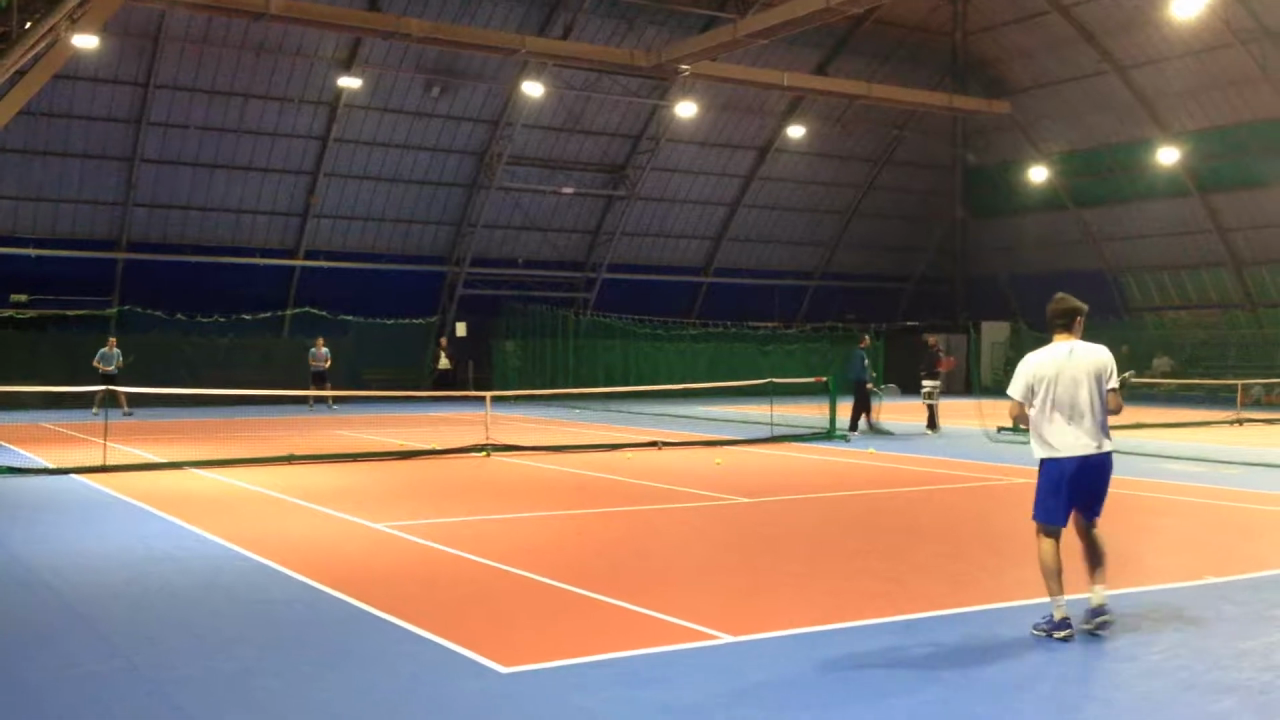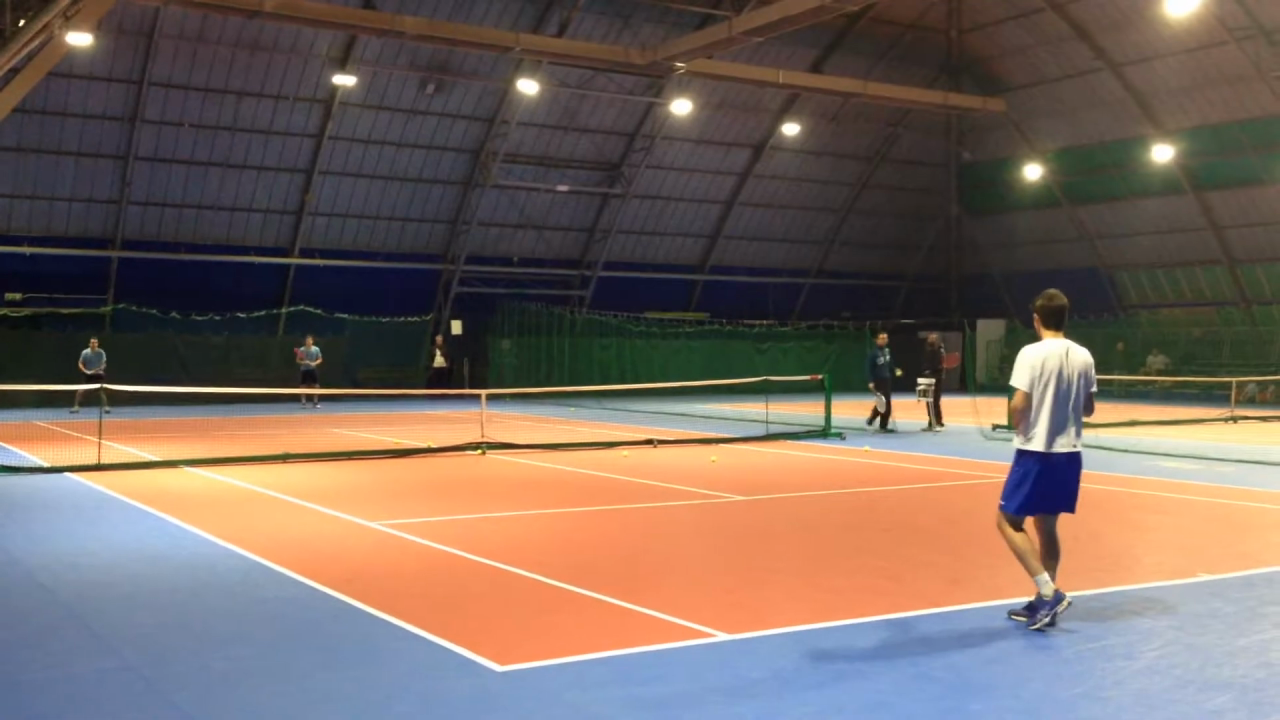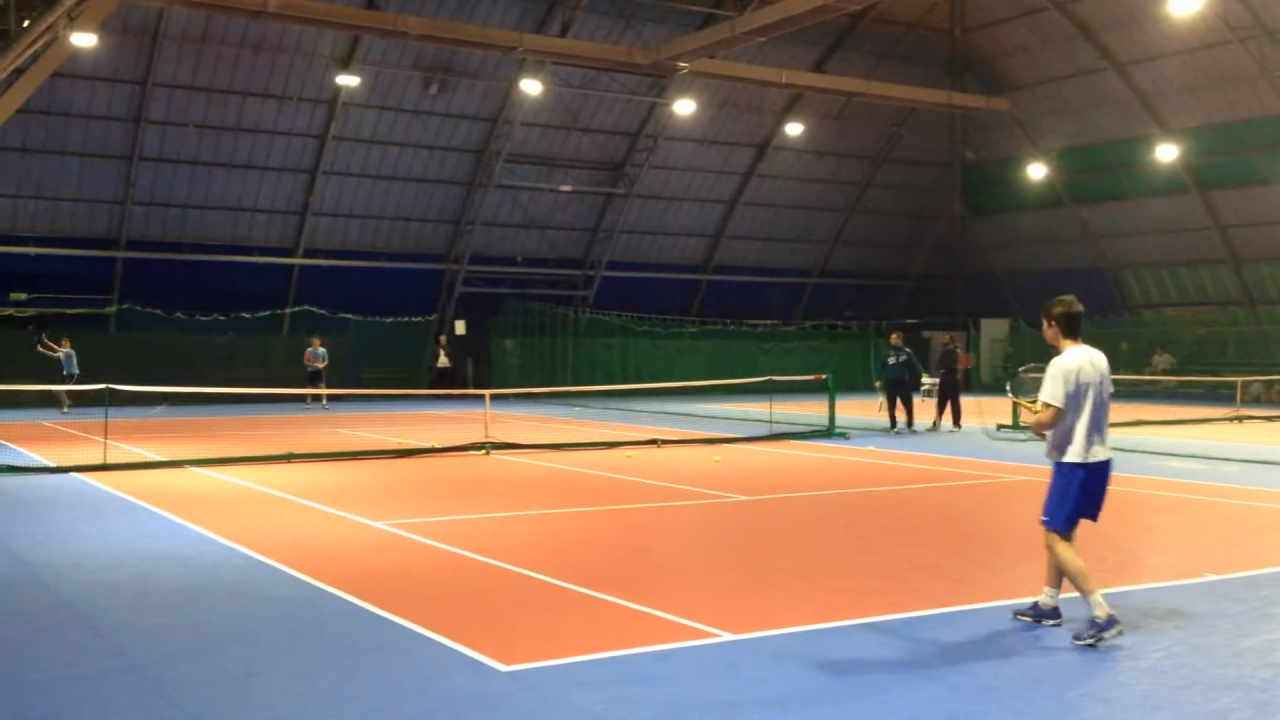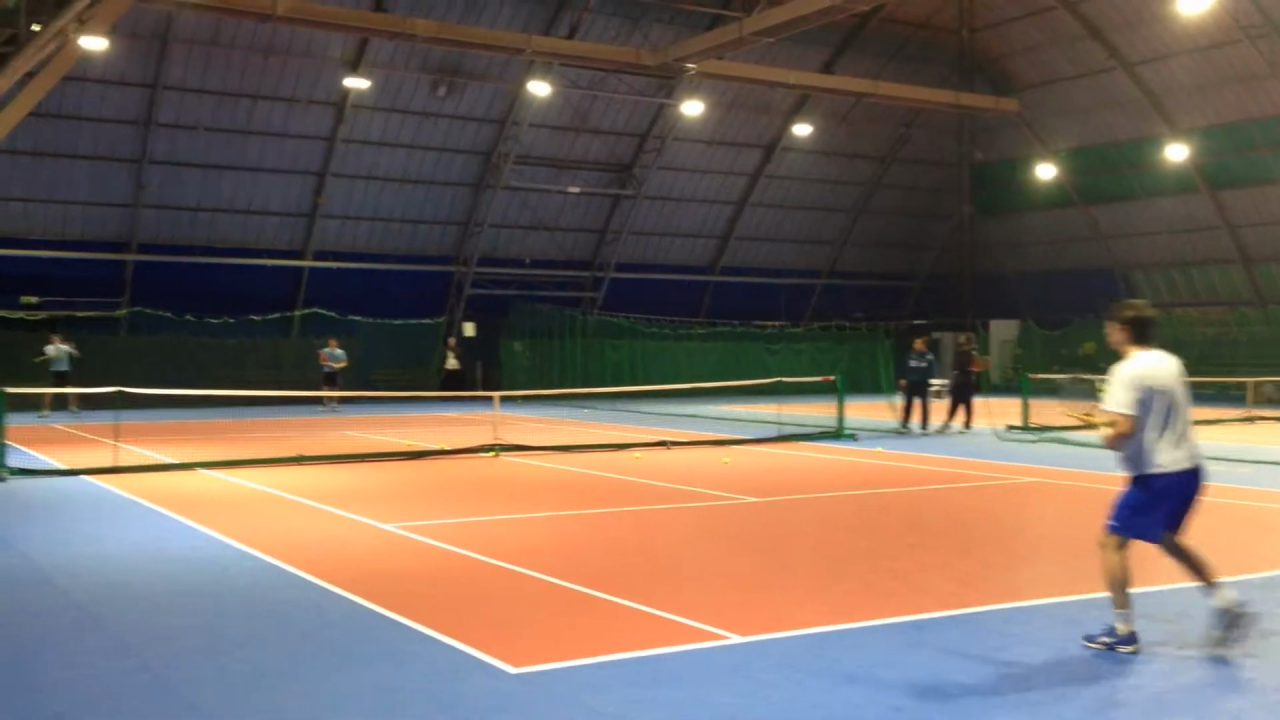
dt=0.5s
person 1, frame 1
left shoulder: (1033, 361)
right shoulder: (1101, 355)
left elbow: (1016, 413)
right elbow: (1115, 406)
left hip: (1058, 459)
right hip: (1097, 457)
left knee: (1048, 534)
right knee: (1087, 529)
left ankle: (1060, 618)
right ankle: (1098, 603)
person 1, frame 2
left shoulder: (1032, 353)
right shoulder: (1083, 356)
left elbow: (1019, 405)
right elbow: (1088, 409)
left wrist: (1019, 425)
left hip: (1035, 452)
right hip: (1069, 454)
left knee: (1008, 521)
right knee: (1047, 526)
left ankle: (1049, 592)
right ankle: (1044, 601)
person 1, frame 3
left shoulder: (1061, 365)
right shoulder: (1098, 357)
left elbow: (1048, 419)
left wrist: (1035, 424)
left hip: (1075, 463)
right hip: (1098, 459)
left knee: (1055, 538)
right knee: (1062, 532)
left ankle: (1103, 617)
right ankle: (1047, 605)
person 1, frame 4
left shoulder: (1127, 370)
right shoulder: (1170, 362)
left elbow: (1122, 430)
left wrist: (1108, 436)
right wrist: (1116, 420)
left hip: (1156, 474)
right hip: (1186, 468)
left knee: (1112, 543)
right knee: (1167, 540)
left ankle: (1123, 632)
right ankle: (1227, 605)
